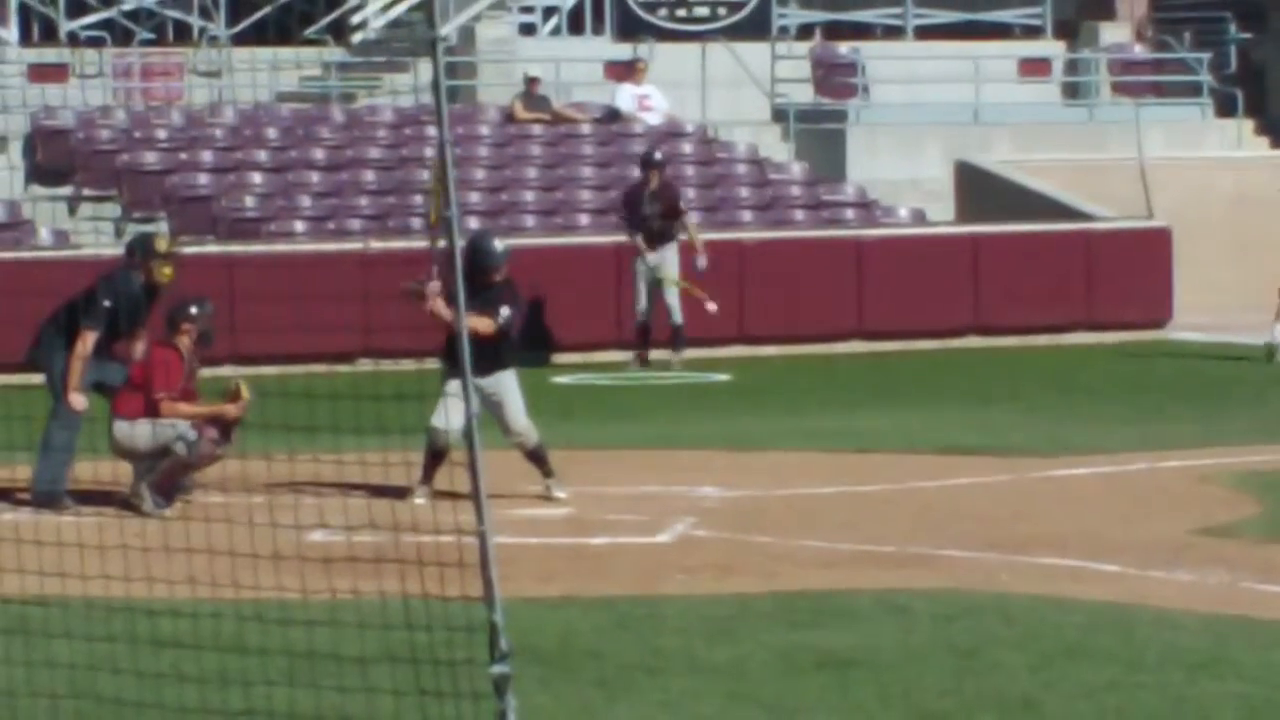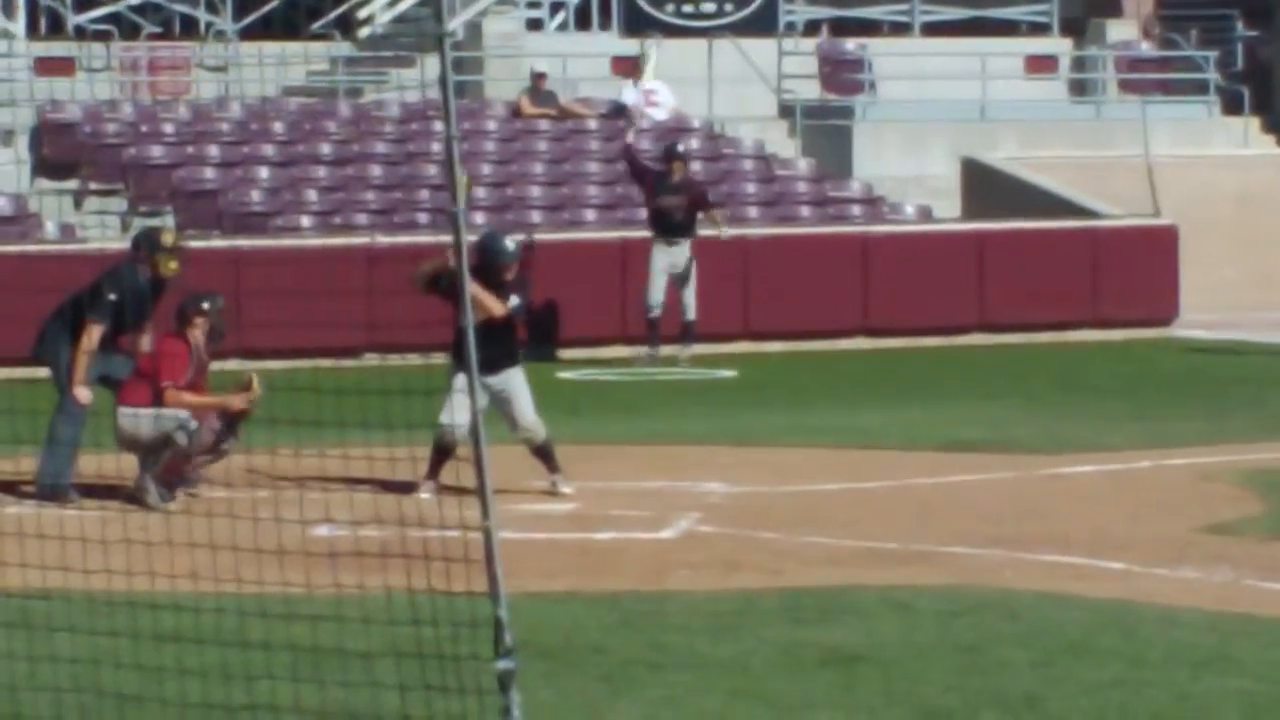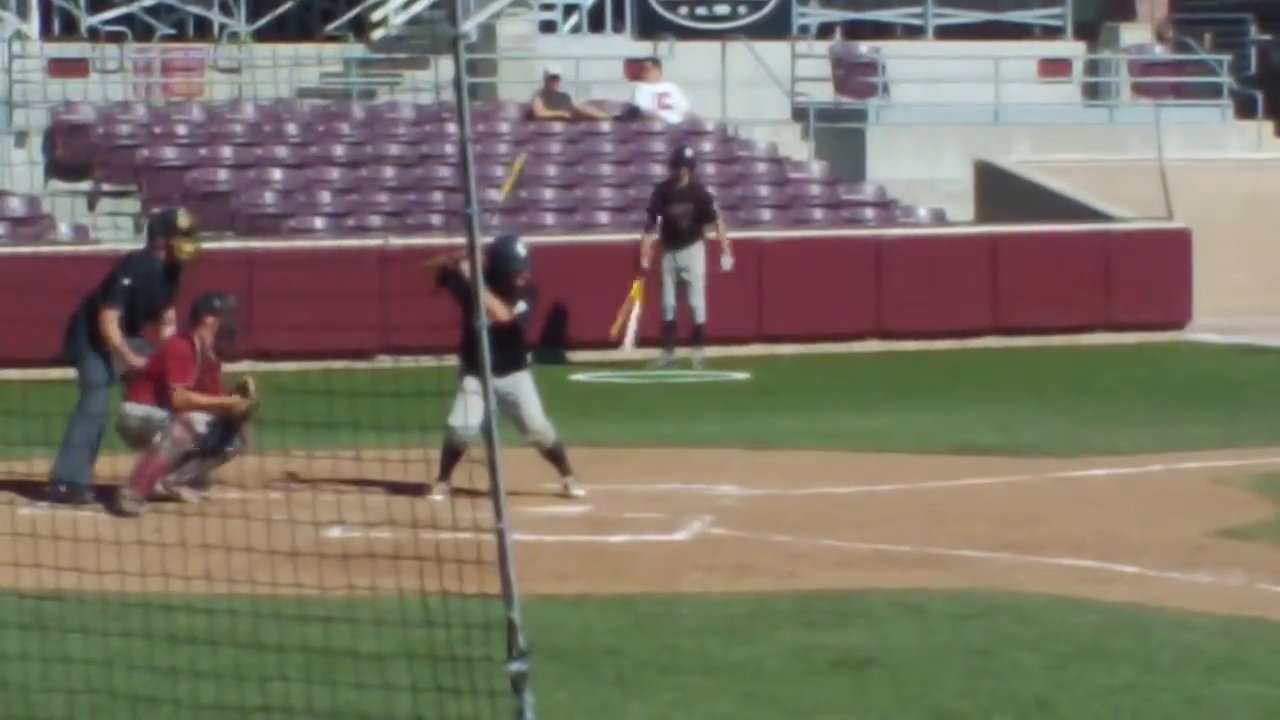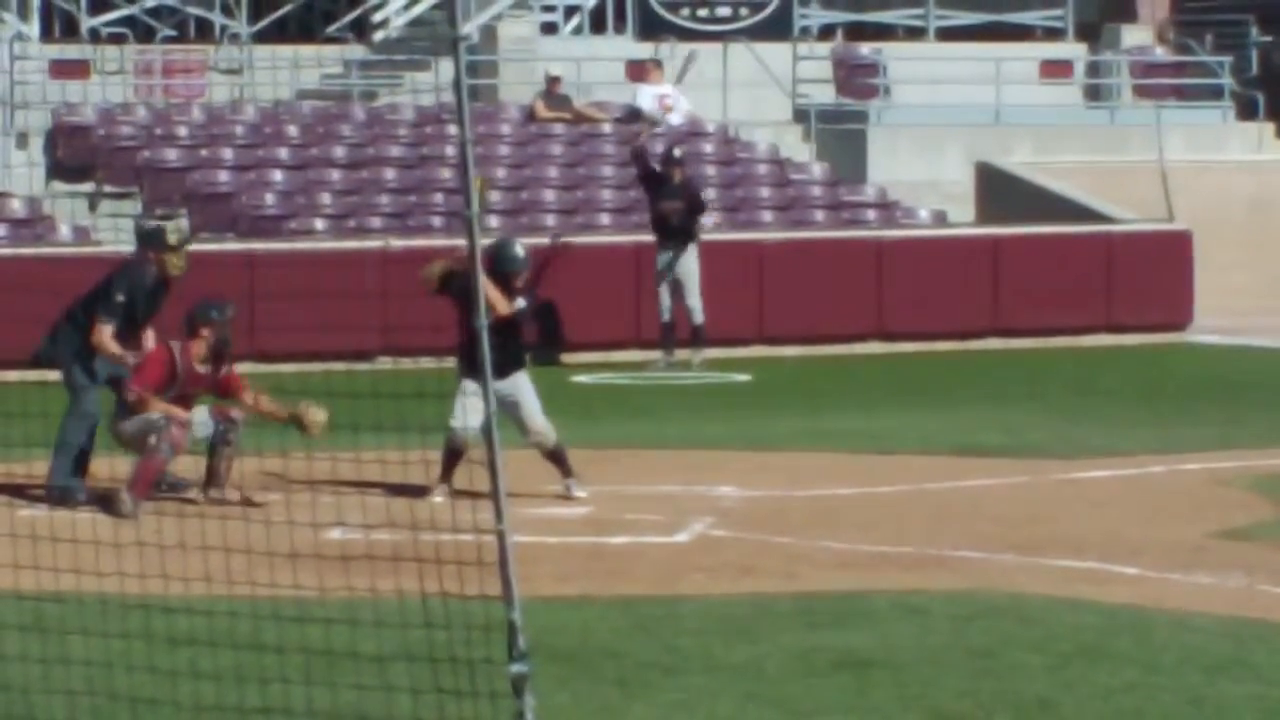
dt=0.5s
person 1, frame 1
left shoulder: (147, 288)
right shoulder: (112, 289)
left elbow: (137, 333)
right elbow: (84, 343)
right wrist: (73, 390)
left hip: (100, 351)
right hip: (62, 346)
right knee: (70, 410)
right ankle: (47, 489)
person 1, frame 2
left shoulder: (154, 282)
right shoulder: (117, 282)
left elbow: (143, 325)
right elbow: (90, 337)
right wrist: (78, 383)
left hip: (106, 345)
right hip: (68, 340)
right knee: (75, 403)
right ankle: (52, 482)
person 1, frame 3
left shoulder: (172, 268)
right shoulder: (132, 268)
left elbow: (166, 315)
right elbow: (106, 321)
right wrist: (129, 357)
left hip: (132, 339)
right hip: (96, 338)
right knee: (97, 403)
right ankle: (67, 482)
person 1, frame 4
left shoulder: (159, 280)
right shoulder: (127, 279)
right elbow: (100, 338)
right wrist: (132, 361)
left hip: (115, 345)
right hip: (78, 341)
right knee: (86, 404)
right ankle: (63, 484)
person 2, frame 1
left shoulder: (507, 289)
right shoulder: (453, 284)
left elbow: (489, 326)
left wrist: (446, 313)
right wrist: (430, 290)
left hip: (498, 372)
right hip: (459, 373)
left knee: (520, 428)
right knee: (442, 430)
left ankle: (550, 479)
right ankle: (424, 483)
person 2, frame 2
left shoulder: (516, 285)
right shoulder: (459, 279)
left elbow: (498, 309)
right elbow: (420, 278)
left wrist: (462, 275)
right wrist: (445, 263)
left hip: (506, 370)
right hip: (467, 370)
left knee: (529, 424)
right knee: (452, 428)
left ankle: (556, 475)
right ankle: (431, 478)
person 2, frame 3
left shoulder: (526, 292)
right shoulder: (471, 282)
left elbow: (503, 314)
right elbow: (435, 269)
left wrist: (473, 279)
right wrist: (459, 261)
left hip: (514, 373)
right hip: (475, 373)
left knee: (538, 428)
right knee: (461, 430)
left ankle: (568, 478)
right ankle: (442, 480)
person 2, frame 4
left shoulder: (521, 293)
right shoulder: (467, 283)
left elbow: (503, 308)
right elbow: (428, 276)
right wrist: (457, 263)
left hip: (512, 375)
right hip: (474, 377)
left knee: (539, 429)
right knee: (460, 431)
left ankle: (569, 478)
right ankle: (444, 482)
person 3, frame 1
left shoulder: (669, 191)
right shoulder: (631, 194)
left elbow: (684, 220)
right elbow: (632, 228)
left wrist: (700, 250)
right wrist: (646, 251)
left hip: (667, 250)
right hip: (643, 254)
left knee: (672, 301)
right knee: (641, 306)
left ankle: (677, 353)
right ankle: (642, 354)
person 3, frame 2
left shoulder: (693, 186)
right shoulder: (653, 179)
left elbow: (709, 208)
right elbow: (631, 159)
left wrist: (721, 225)
right wrist: (629, 138)
left hip: (685, 246)
right hip: (661, 246)
left knee: (688, 299)
right knee: (654, 298)
left ankle: (686, 349)
right ankle: (652, 348)
person 3, frame 3
left shoulder: (699, 191)
right shoulder: (662, 191)
left elbow: (716, 221)
right elbow: (651, 222)
left wrist: (726, 252)
right wrist: (645, 255)
left hip: (693, 250)
right hip: (669, 251)
left knee: (696, 302)
right knee: (668, 303)
left ankle: (698, 352)
right ankle: (667, 351)
person 3, frame 4
left shoulder: (689, 187)
right shoulder: (653, 181)
left elbow: (702, 210)
right elbow: (638, 156)
left wrist: (705, 217)
left hip: (685, 250)
right hip: (663, 251)
left knee: (692, 301)
right knee: (664, 304)
left ankle: (698, 351)
right ankle: (667, 352)
person 4, frame 1
left shoulder: (188, 359)
right shoulder: (165, 356)
left elbow: (190, 406)
right elbow: (166, 408)
left wrist: (226, 409)
right wrist: (218, 411)
left hip: (151, 430)
right hip: (129, 430)
left knee: (218, 436)
right knee: (199, 437)
left ankle: (158, 479)
right ankle: (148, 490)
person 4, frame 2
left shoulder: (199, 354)
right shoulder: (174, 348)
left elbow: (198, 400)
right elbow: (170, 398)
left wrist: (236, 402)
right wrist: (222, 402)
left hip: (158, 422)
right hip: (134, 421)
left knee: (225, 432)
right knee: (202, 426)
left ankle: (164, 476)
right ankle: (153, 483)
person 4, frame 3
left shoulder: (214, 355)
right shoulder: (182, 347)
left elbow: (216, 406)
right elbow: (177, 399)
left wrist: (239, 402)
right wrist: (227, 403)
left hip: (176, 419)
right hip: (139, 414)
left knee: (233, 436)
right knee: (179, 430)
left ankle: (170, 481)
right ankle: (132, 495)
person 4, frame 4
left shoulder: (216, 366)
right shoulder: (167, 357)
left elbow: (250, 398)
right elbow: (132, 395)
left wrist: (292, 415)
right wrist: (172, 410)
right hip: (132, 422)
left knee: (230, 418)
right knee: (175, 432)
left ankle: (215, 489)
right ankle: (128, 496)
